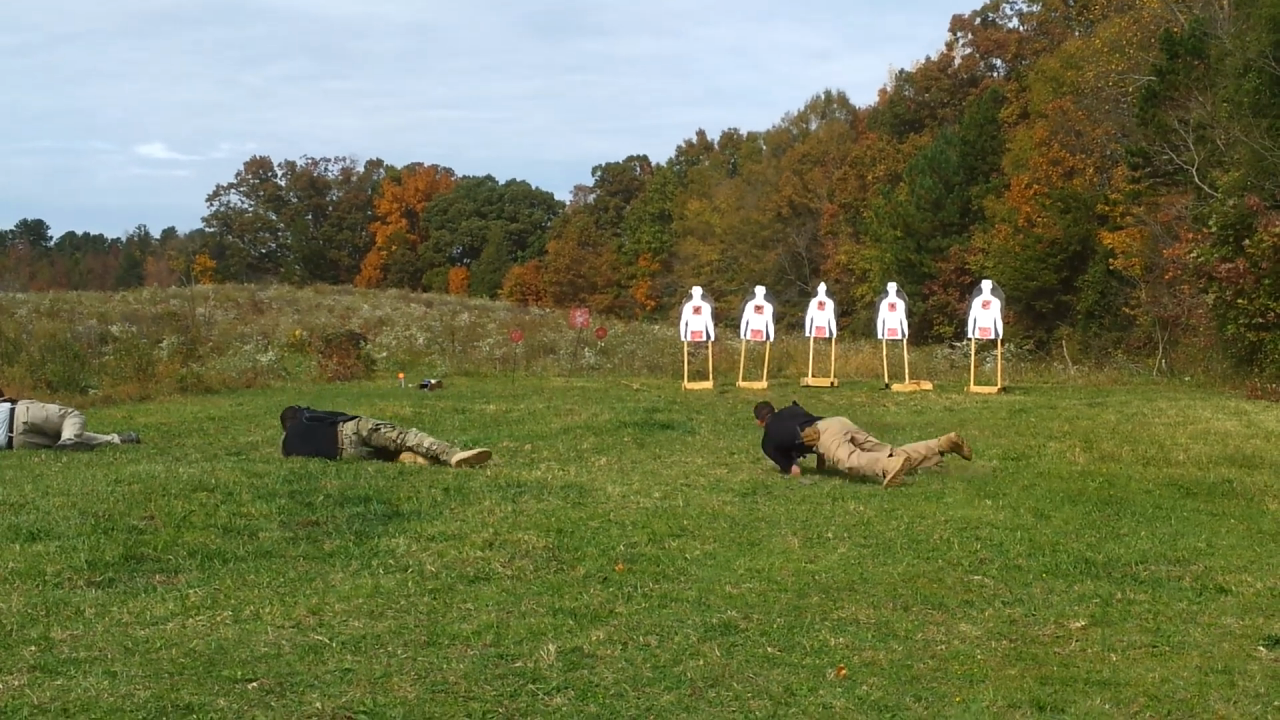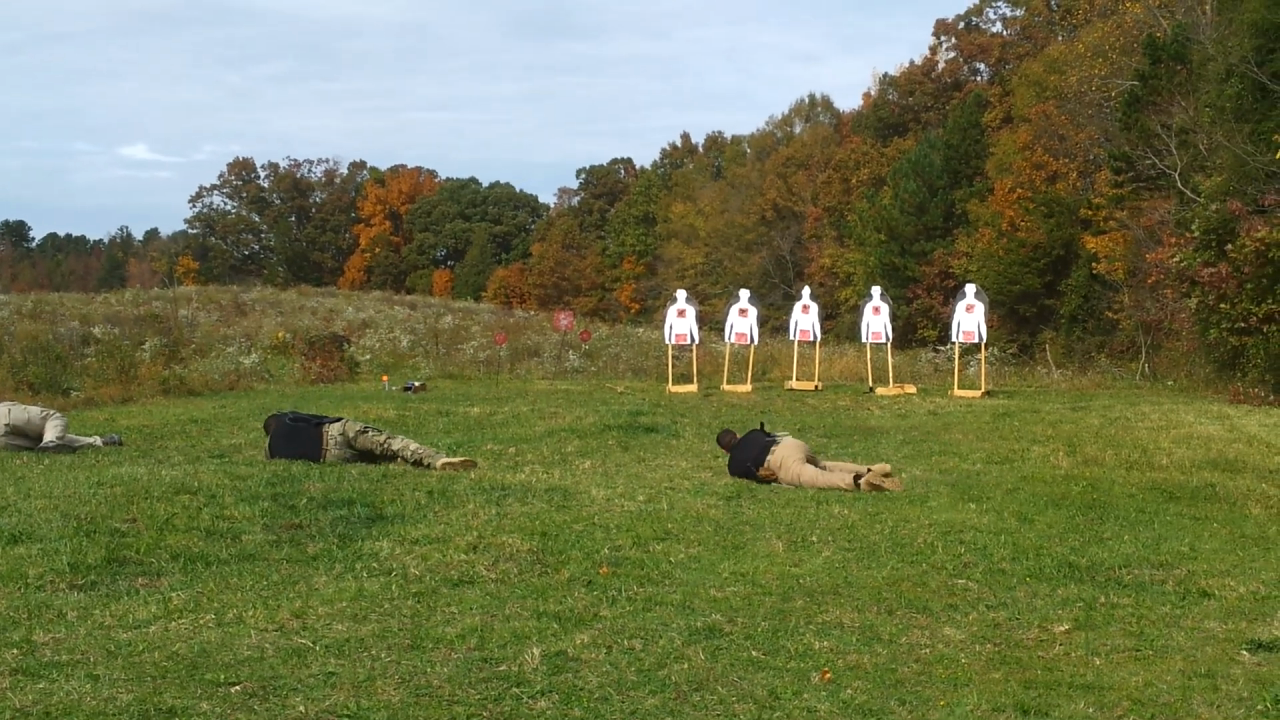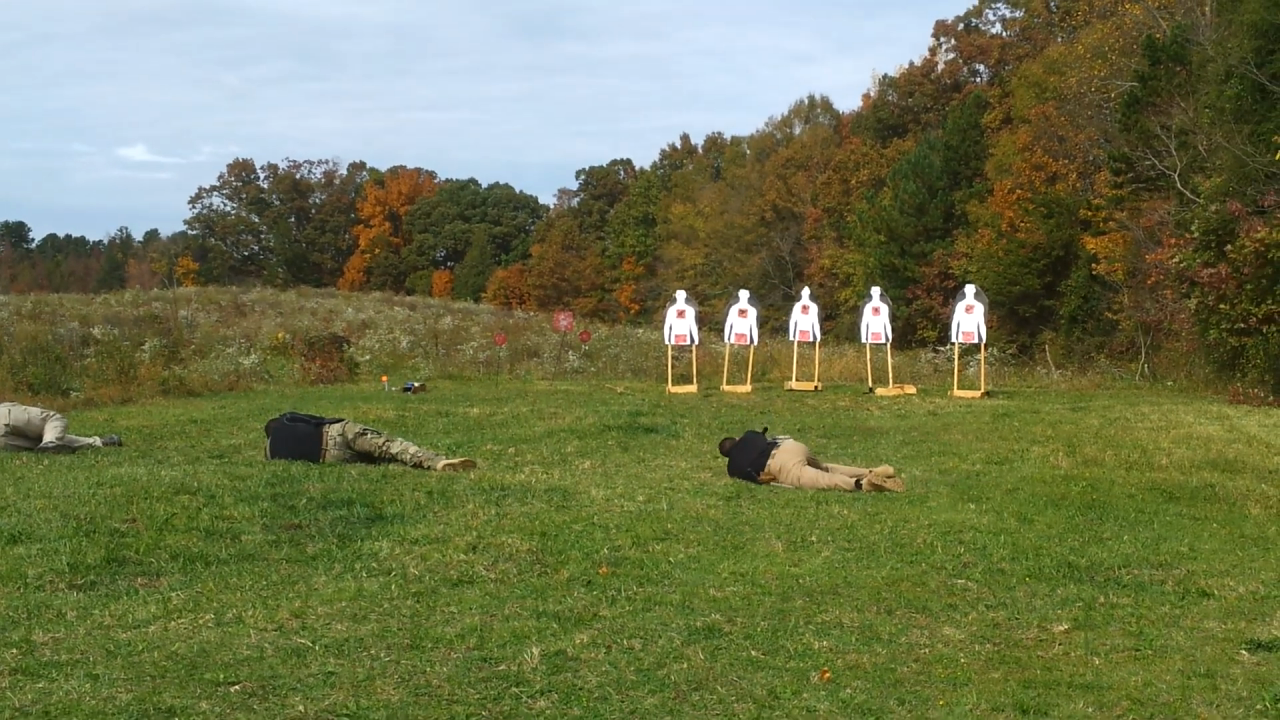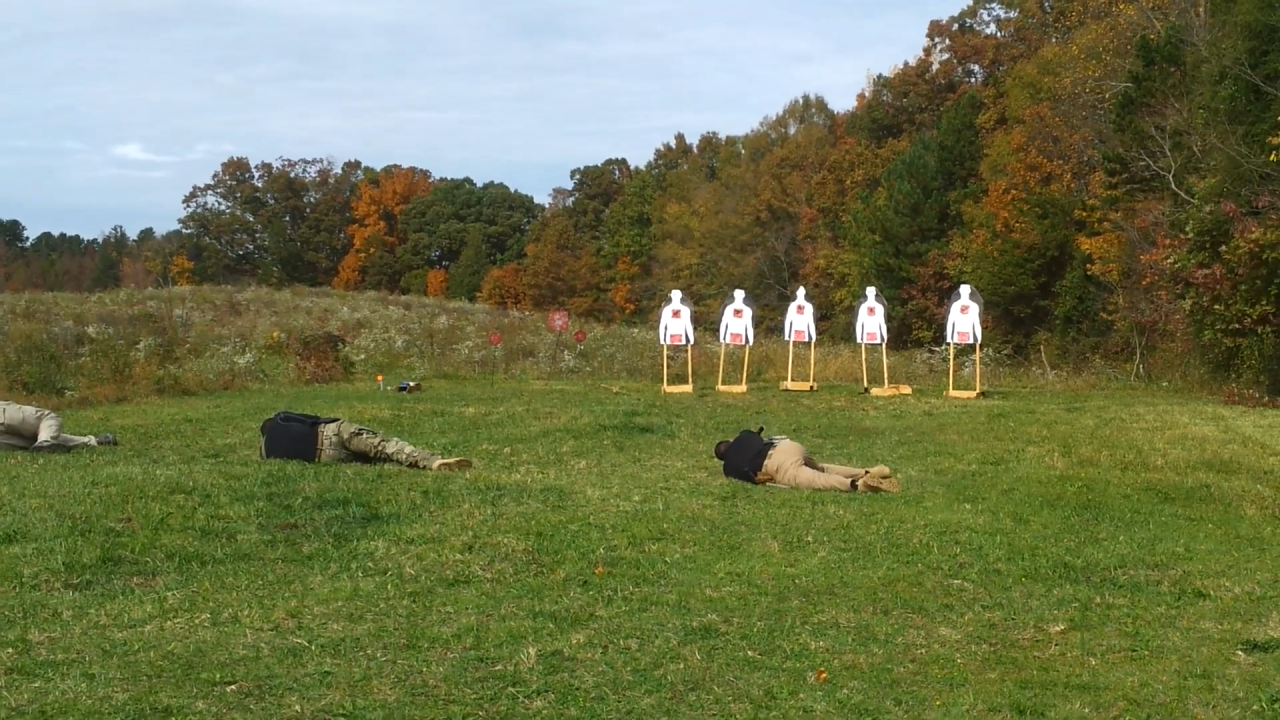
dt=0.3s
person 1, frame 1
left shoulder: (285, 446)
right shoulder: (304, 418)
right elbow: (341, 416)
left hip: (342, 455)
right hip: (350, 432)
right knee: (407, 437)
right ankle: (453, 455)
person 1, frame 2
left shoulder: (270, 450)
right shoulder: (286, 420)
right elbow: (322, 420)
left hip: (328, 457)
right hip: (335, 433)
left knee: (379, 456)
right knee: (390, 442)
right ankle: (437, 459)
person 1, frame 3
left shoulder: (271, 451)
right shoulder: (287, 421)
right elbow: (320, 421)
left hip: (326, 458)
right hip: (335, 433)
right knee: (389, 446)
right ankle: (437, 462)
person 1, frame 4
left shoulder: (267, 449)
right shoulder: (282, 420)
right elbow: (315, 419)
left hip: (321, 455)
right hip: (329, 431)
right knee: (384, 445)
right ankle: (432, 461)
person 2, frame 1
left shoulder: (769, 441)
right shoulder: (790, 411)
left elbow: (794, 471)
left wrist: (790, 465)
right wrist: (821, 466)
left hip: (828, 432)
right hip: (838, 424)
left knee: (852, 461)
right knee: (890, 453)
left ankle: (891, 467)
right ankle: (944, 443)
person 2, frame 2
left shoulder: (733, 464)
right shoulder: (752, 434)
left hip: (779, 461)
right hip: (795, 444)
left knee: (822, 479)
right knee: (823, 466)
left ankle: (863, 482)
right ankle: (870, 471)
person 2, frame 3
left shoulder: (732, 466)
right shoulder: (749, 436)
left hip: (779, 464)
right hip: (794, 447)
left knee: (822, 480)
right knee: (824, 469)
left ankle: (864, 484)
right ankle: (872, 473)
person 2, frame 4
left shoulder: (728, 466)
right shoulder: (745, 436)
left wrist: (758, 476)
left hip: (776, 463)
right hip: (790, 446)
left knee: (817, 480)
right knee: (821, 469)
left ankle: (858, 484)
right ankle: (868, 473)
